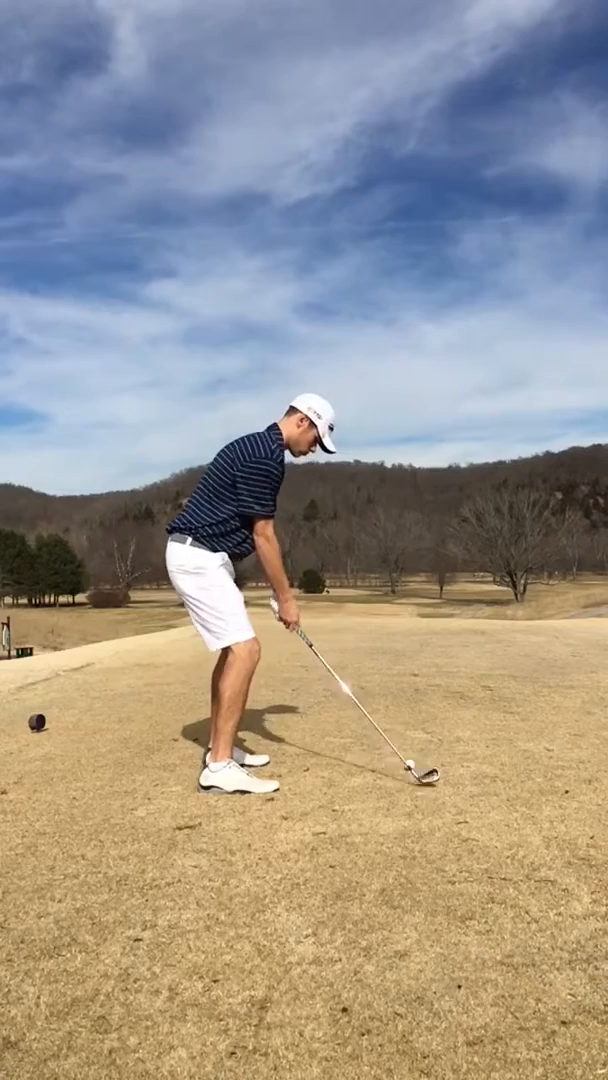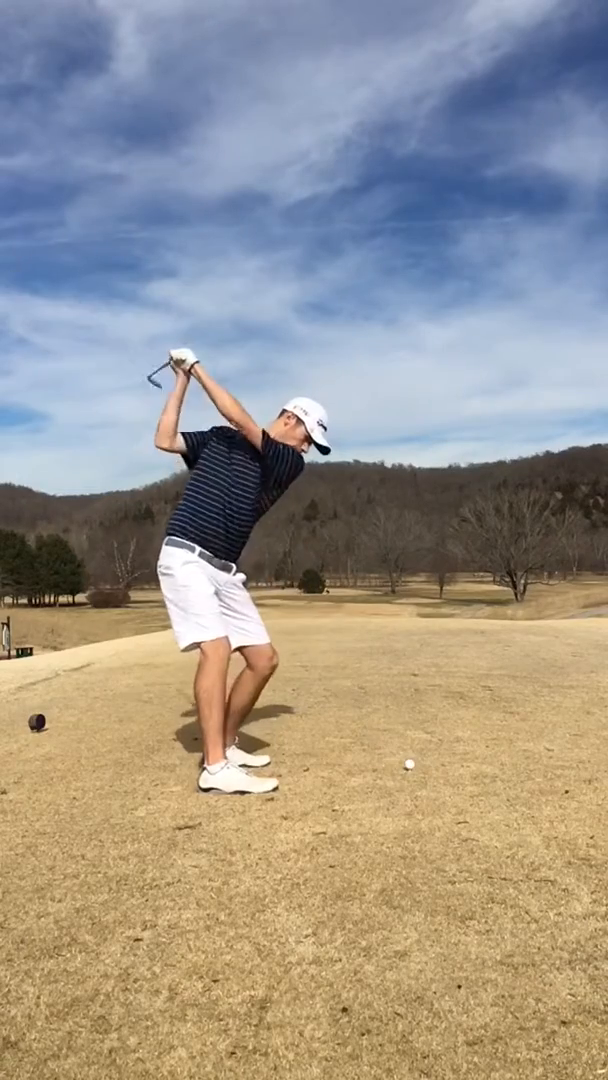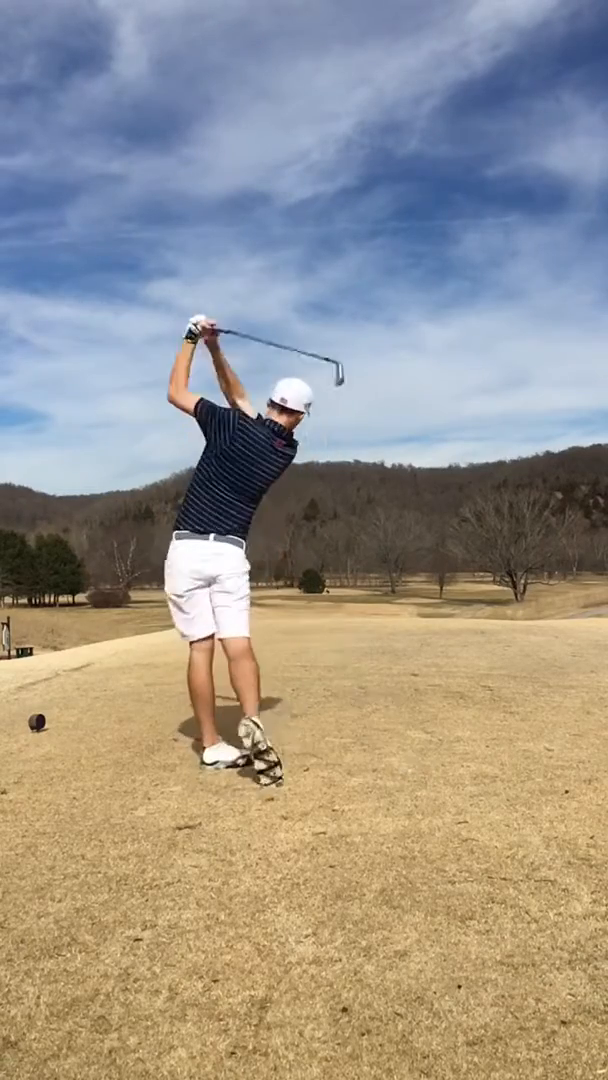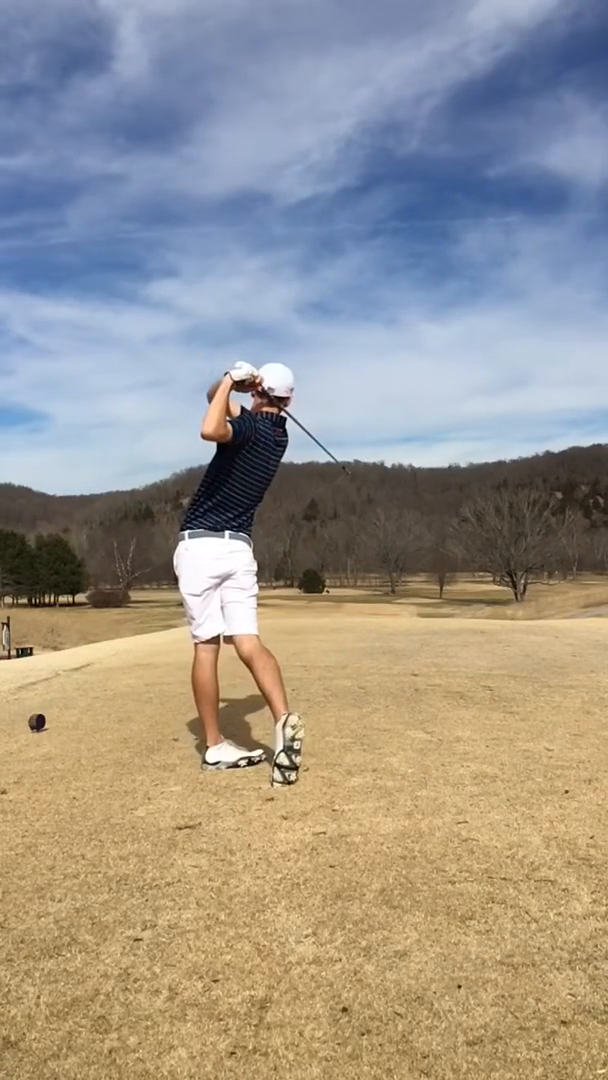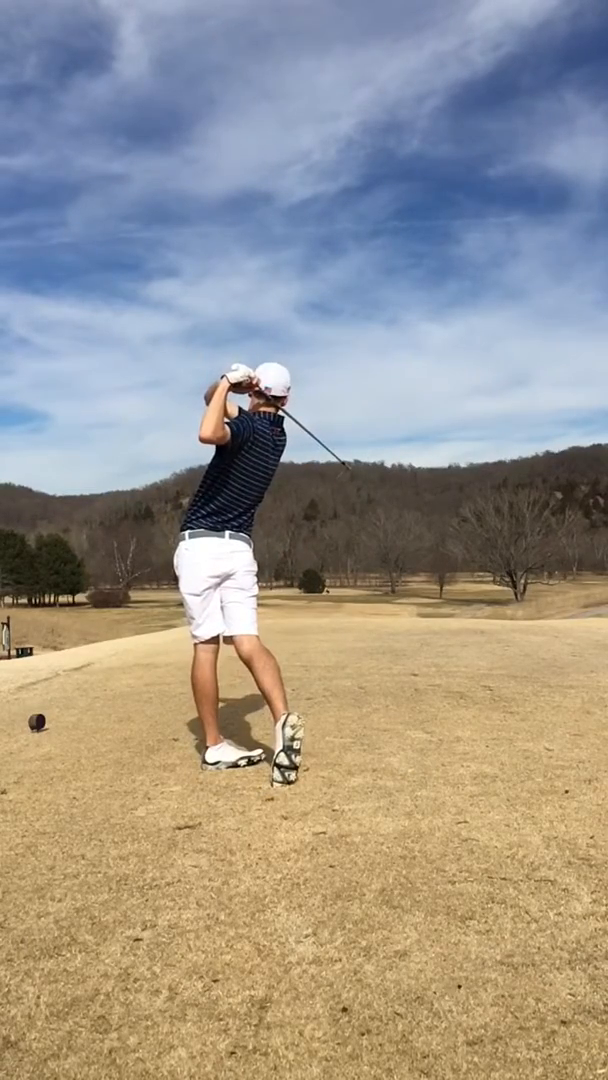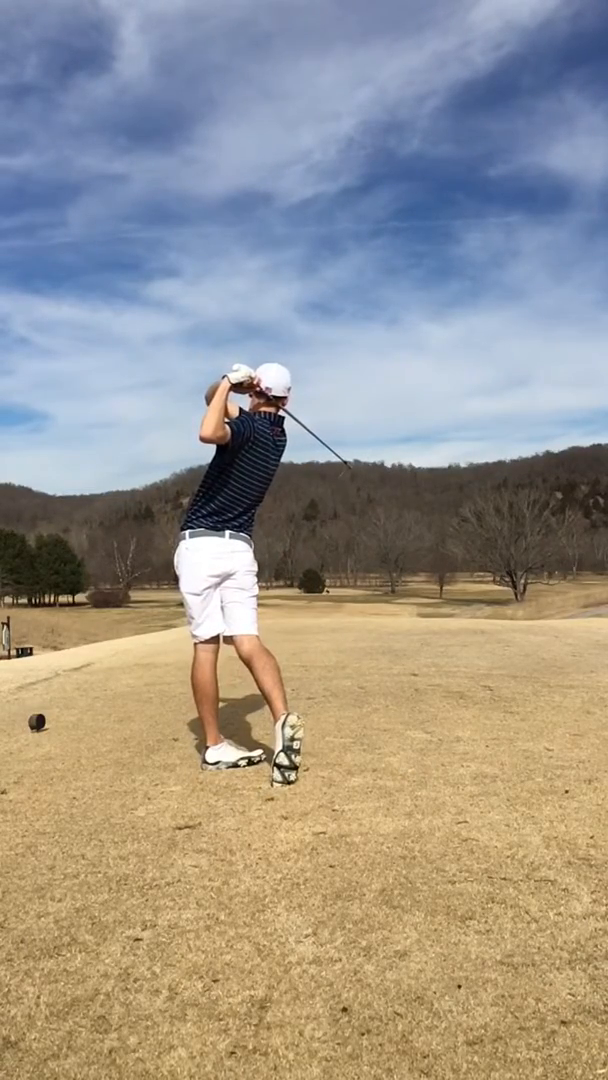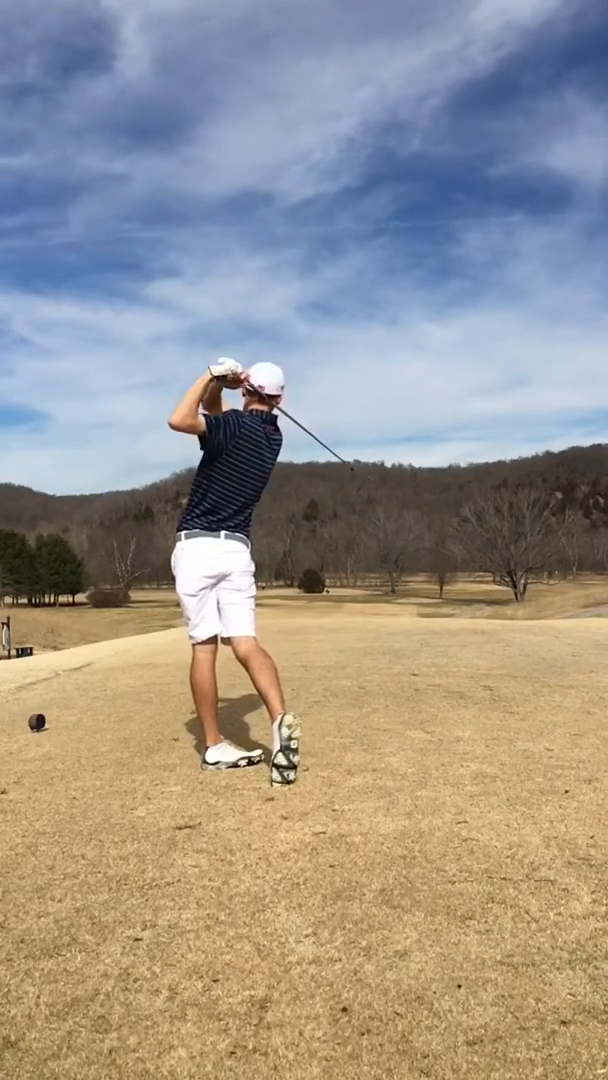
dt=0.7s
person 1, frame 1
left shoulder: (259, 449)
right shoulder: (264, 454)
left elbow: (258, 533)
right elbow: (263, 536)
left wrist: (279, 591)
right wrist: (286, 597)
left hip: (204, 557)
right hip: (198, 557)
left knee: (233, 649)
right knee: (245, 651)
left ankle: (219, 747)
right ankle: (220, 767)
person 1, frame 2
left shoulder: (289, 464)
right shoulder: (216, 439)
left elbow: (240, 419)
right elbow: (163, 441)
left wrist: (197, 369)
right wrist: (182, 379)
left hip: (225, 571)
right hip: (185, 559)
left knee: (264, 659)
right knee: (215, 650)
left ankle: (226, 744)
right ankle: (216, 767)
person 1, frame 3
left shoulder: (234, 427)
right shoulder: (287, 452)
left elbow: (176, 394)
right elbow: (239, 400)
left wrist: (194, 340)
right wrist: (215, 348)
left hip: (186, 548)
right hip: (227, 552)
left knee: (200, 646)
right knee: (238, 646)
left ankle: (212, 745)
right ankle: (250, 725)
person 1, frame 4
left shoulder: (251, 425)
right shoulder: (279, 434)
left elbow: (211, 430)
right elbow: (218, 398)
left wrist: (231, 379)
right wrist: (231, 384)
left hip: (200, 546)
right hip: (238, 548)
left knee: (206, 646)
right knee: (249, 643)
left ankle: (215, 746)
right ankle: (284, 719)
person 1, frame 5
left shoulder: (247, 425)
right shoulder: (277, 433)
left elbow: (208, 434)
right elbow: (214, 400)
left wrist: (228, 381)
right wrist: (225, 387)
left hip: (200, 547)
right hip: (238, 548)
left knee: (206, 644)
right knee: (249, 643)
left ankle: (214, 746)
right ankle: (283, 719)
person 1, frame 6
left shoulder: (249, 425)
right shoulder: (278, 434)
left elbow: (209, 433)
right elbow: (215, 399)
left wrist: (230, 382)
right wrist: (228, 386)
left hip: (201, 546)
right hip: (239, 548)
left knee: (206, 645)
right knee: (248, 642)
left ankle: (215, 746)
right ankle: (283, 719)
person 1, frame 7
left shoulder: (235, 425)
right shoulder: (274, 436)
left elbow: (180, 420)
right elbow: (211, 406)
left wrist: (211, 375)
right wrist: (217, 382)
left hip: (198, 547)
right hip: (236, 549)
left knee: (204, 646)
right knee: (246, 644)
left ankle: (214, 746)
right ankle: (281, 720)
